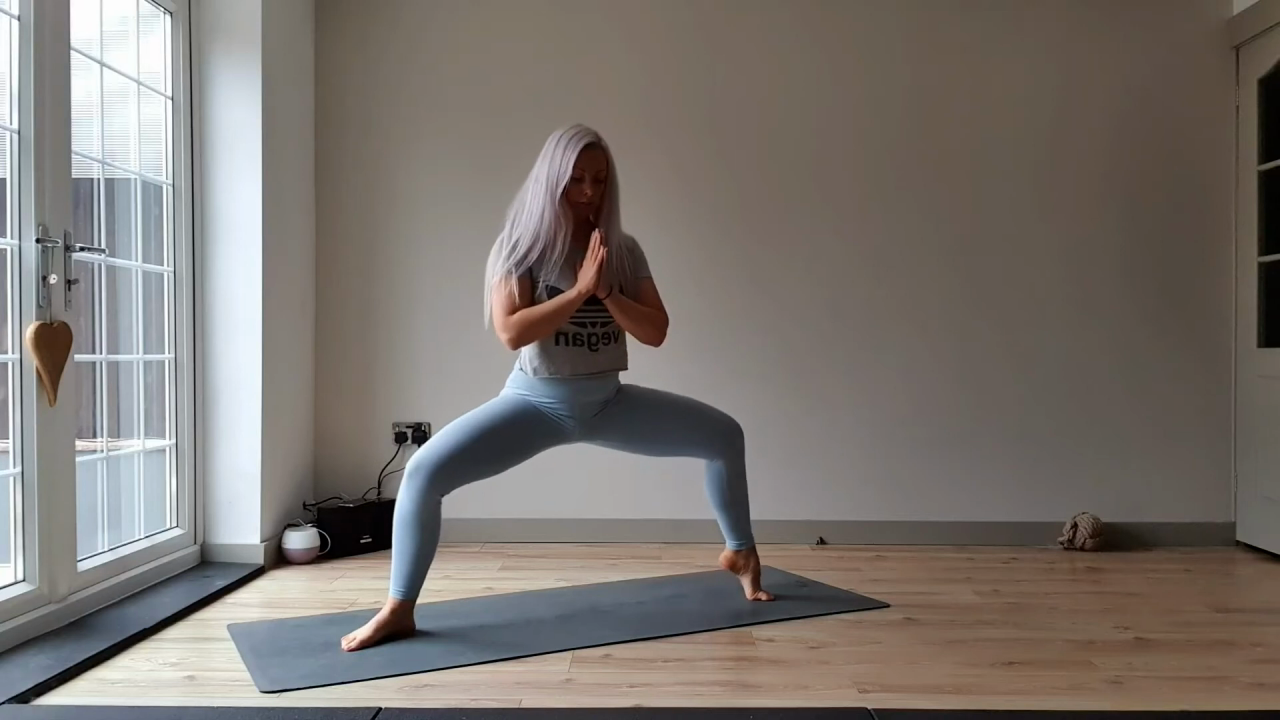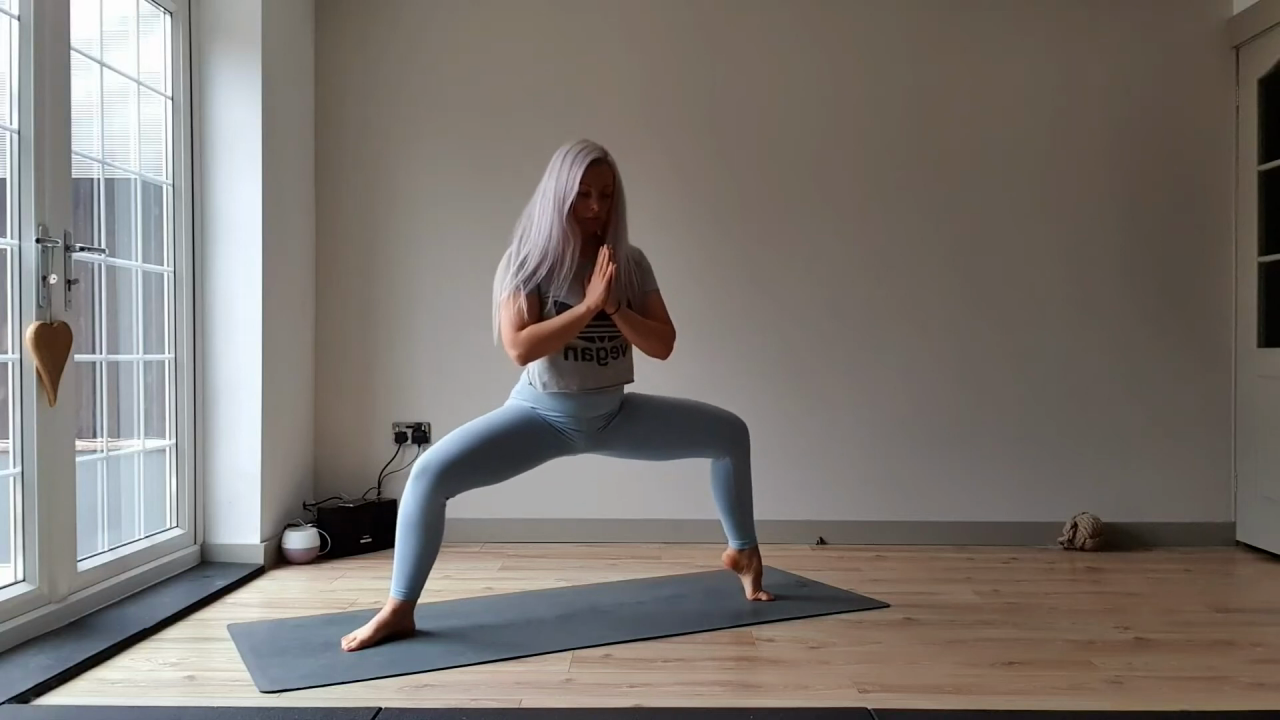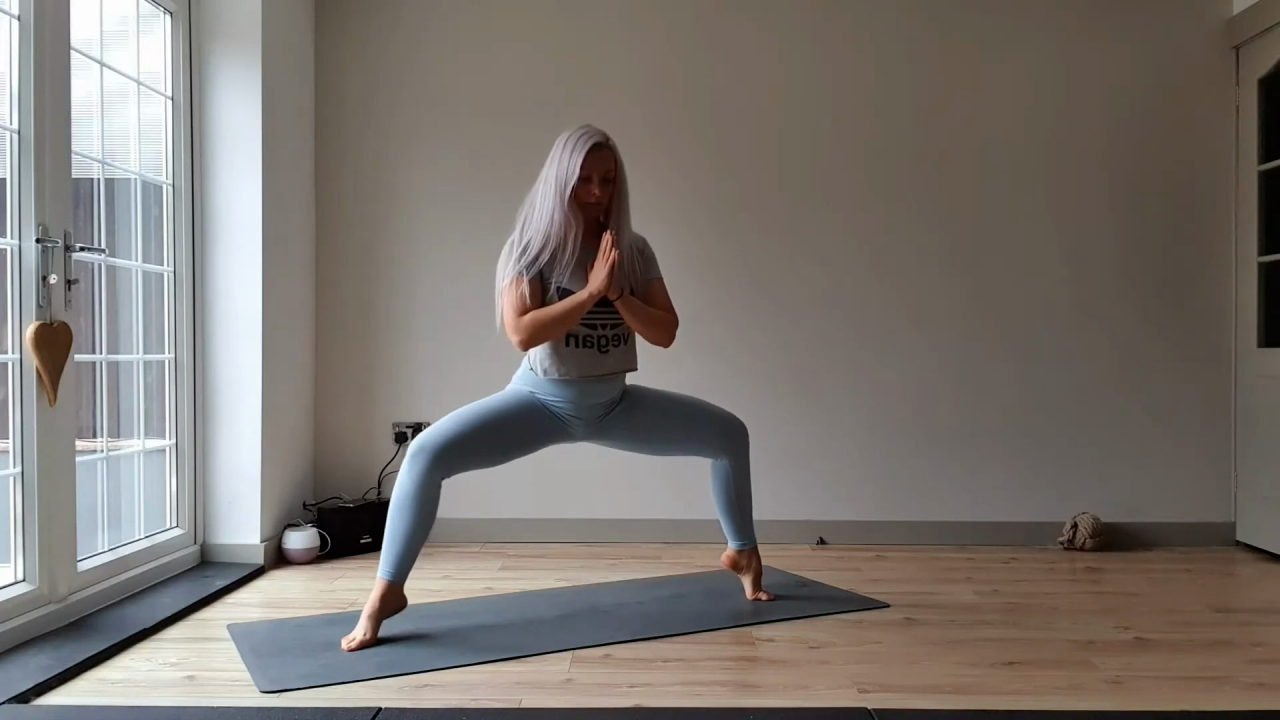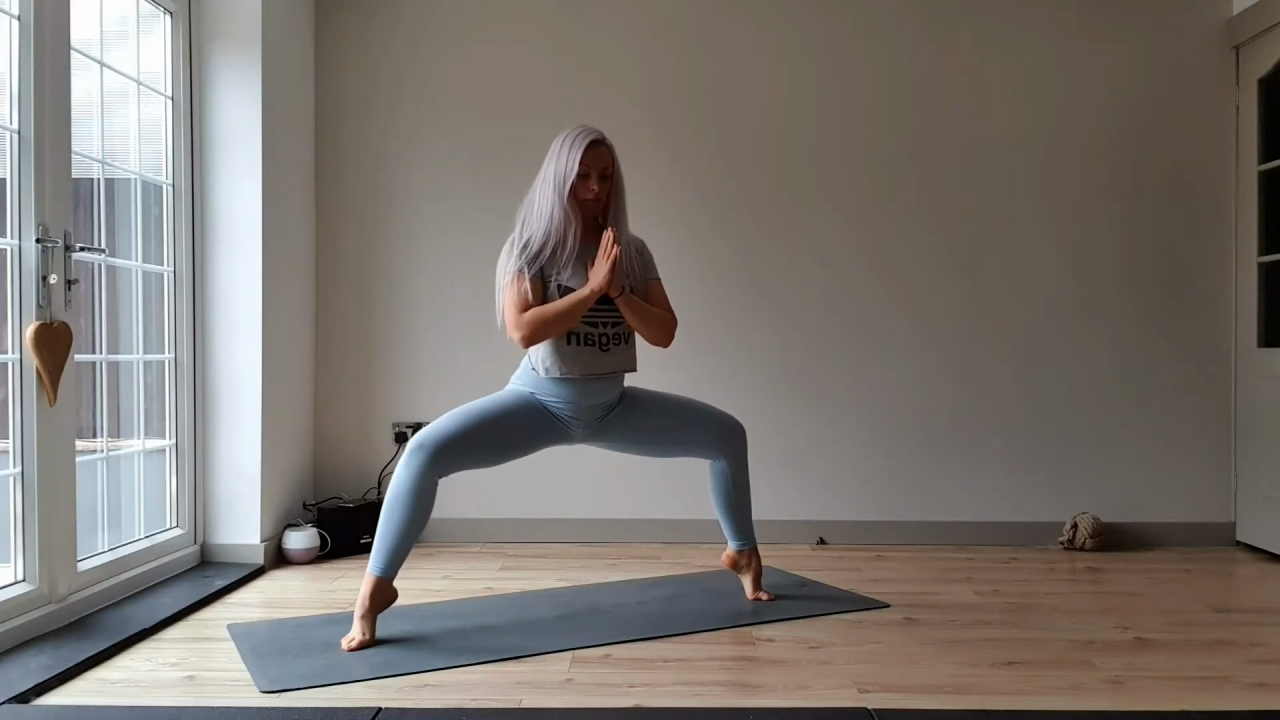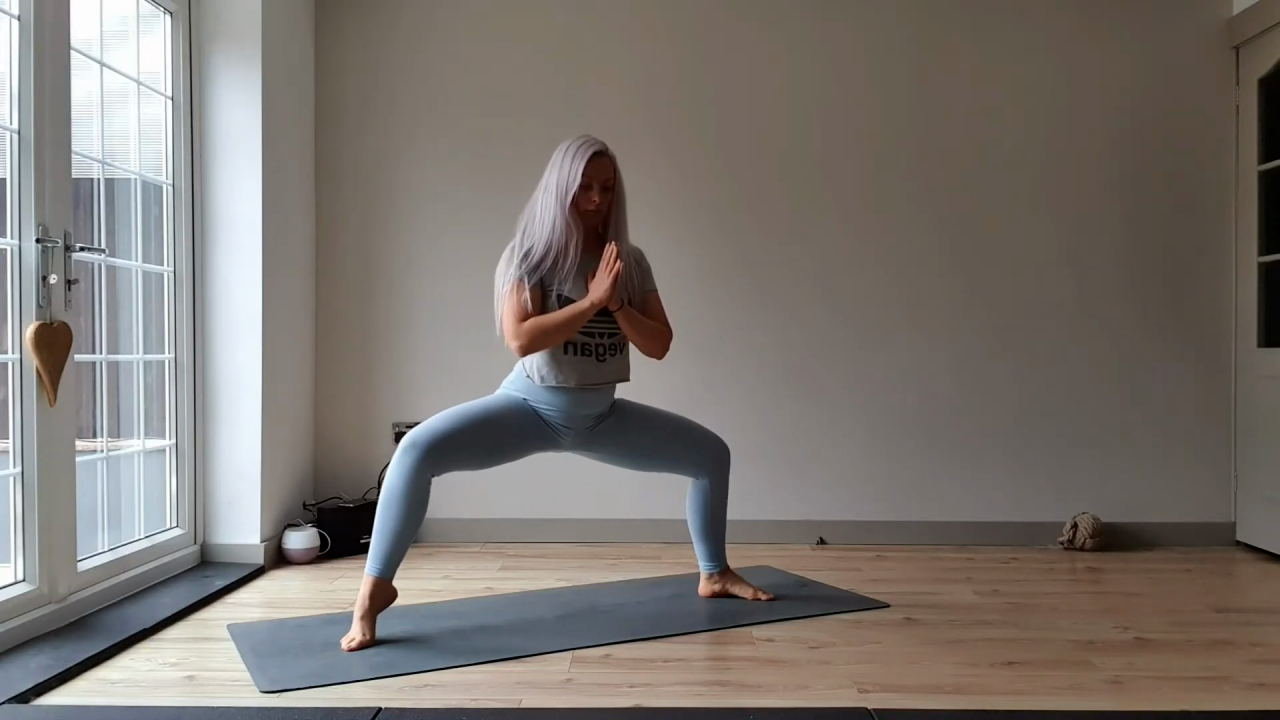
dt=0.7s
person 1, frame 1
left shoulder: (623, 249)
right shoulder: (521, 244)
left elbow: (656, 331)
right elbow: (510, 332)
left wrist: (606, 293)
right wrist: (579, 289)
left hip: (607, 400)
right hip: (535, 401)
left knee: (725, 435)
right knee: (425, 471)
left ankle: (740, 552)
right ankle: (398, 610)
person 1, frame 2
left shoulder: (631, 262)
right shoulder: (529, 260)
left elbow: (663, 345)
right elbow: (519, 348)
left wrist: (614, 308)
right wrist: (588, 305)
left hip: (613, 412)
right hip: (541, 413)
left knee: (731, 433)
right knee: (431, 472)
left ankle: (743, 552)
right ankle: (399, 610)
person 1, frame 3
left shoulder: (634, 250)
right shoulder: (531, 246)
left elbow: (666, 333)
right elbow: (521, 333)
left wrist: (617, 295)
right wrist: (591, 292)
left hip: (613, 402)
right hip: (542, 399)
left knee: (730, 433)
right knee: (427, 453)
left ankle: (742, 552)
right ankle: (388, 590)
person 1, frame 4
left shoulder: (632, 251)
right shoulder: (531, 245)
left elbow: (664, 333)
right elbow: (523, 330)
left wrist: (618, 292)
right wrist: (591, 288)
left hip: (611, 404)
right hip: (540, 400)
left knee: (728, 435)
right knee: (424, 451)
left ankle: (742, 551)
right ankle: (377, 587)
person 1, frame 5
left shoulder: (630, 261)
right shoulder: (530, 254)
left elbow: (660, 345)
right elbow: (520, 339)
left wrist: (616, 305)
right wrist: (592, 301)
left hip: (600, 413)
right hip: (531, 406)
left knee: (712, 454)
right knee: (417, 450)
left ankle: (714, 574)
right ankle: (376, 587)
